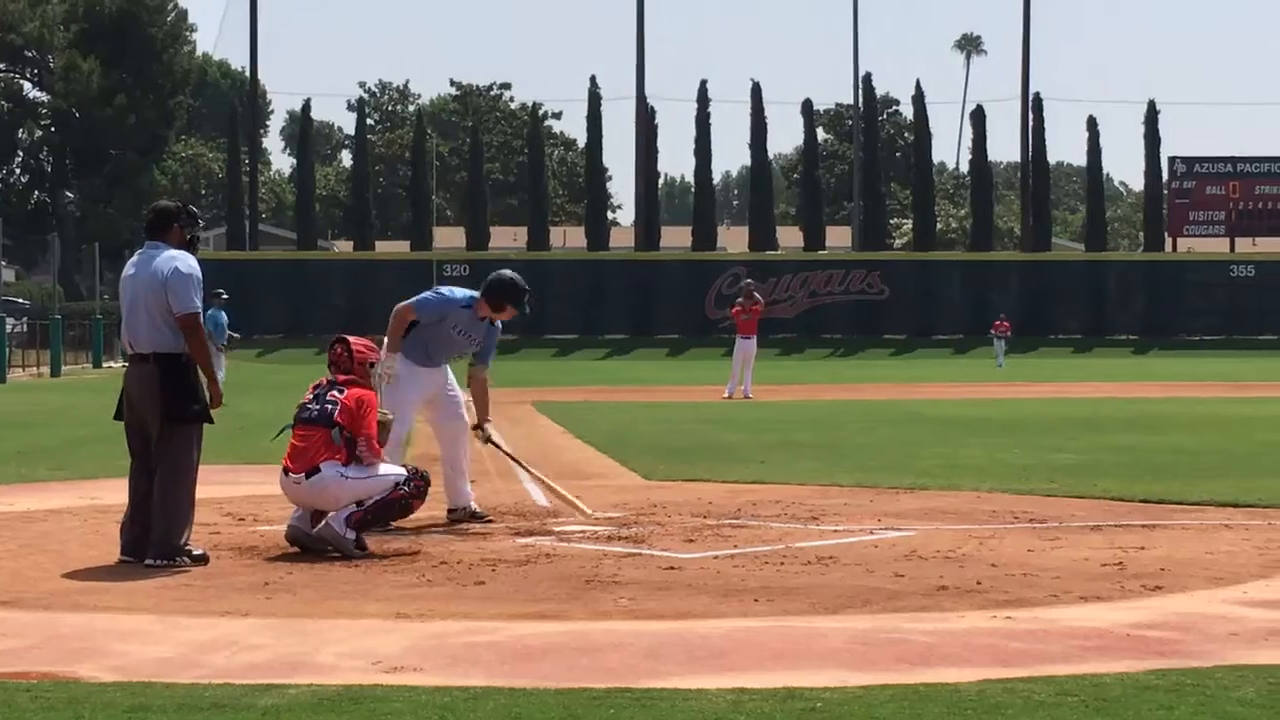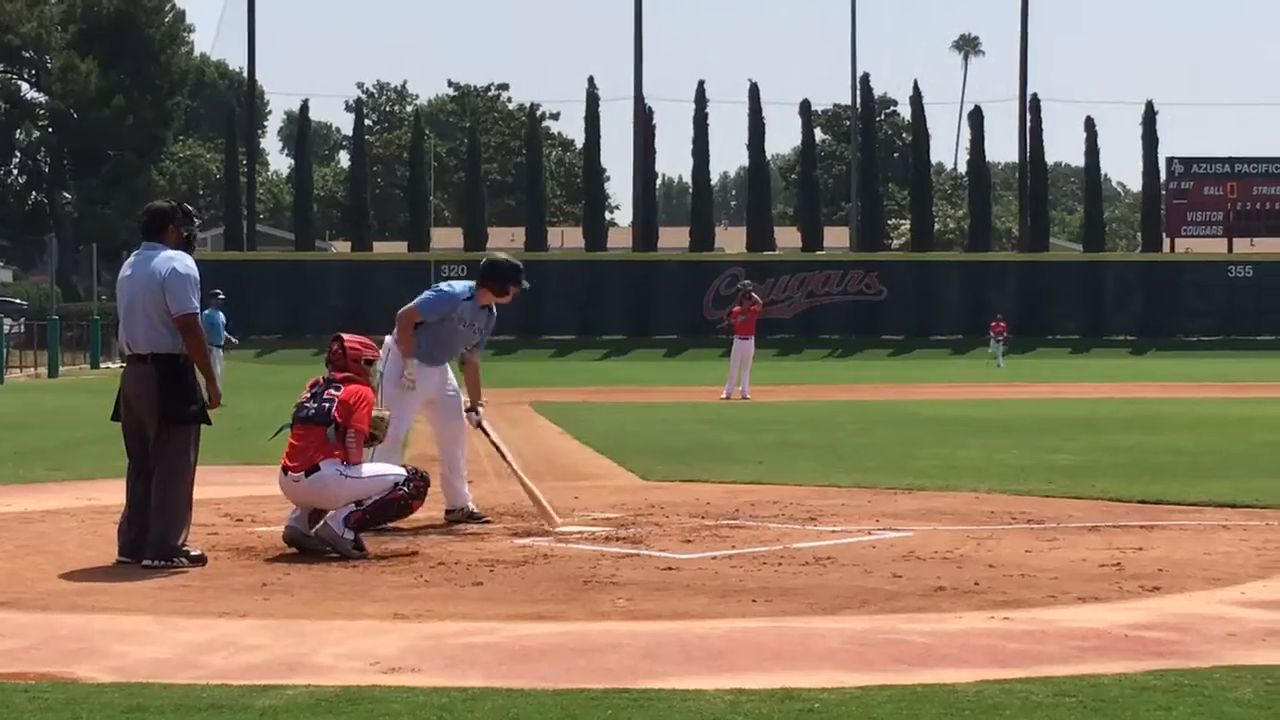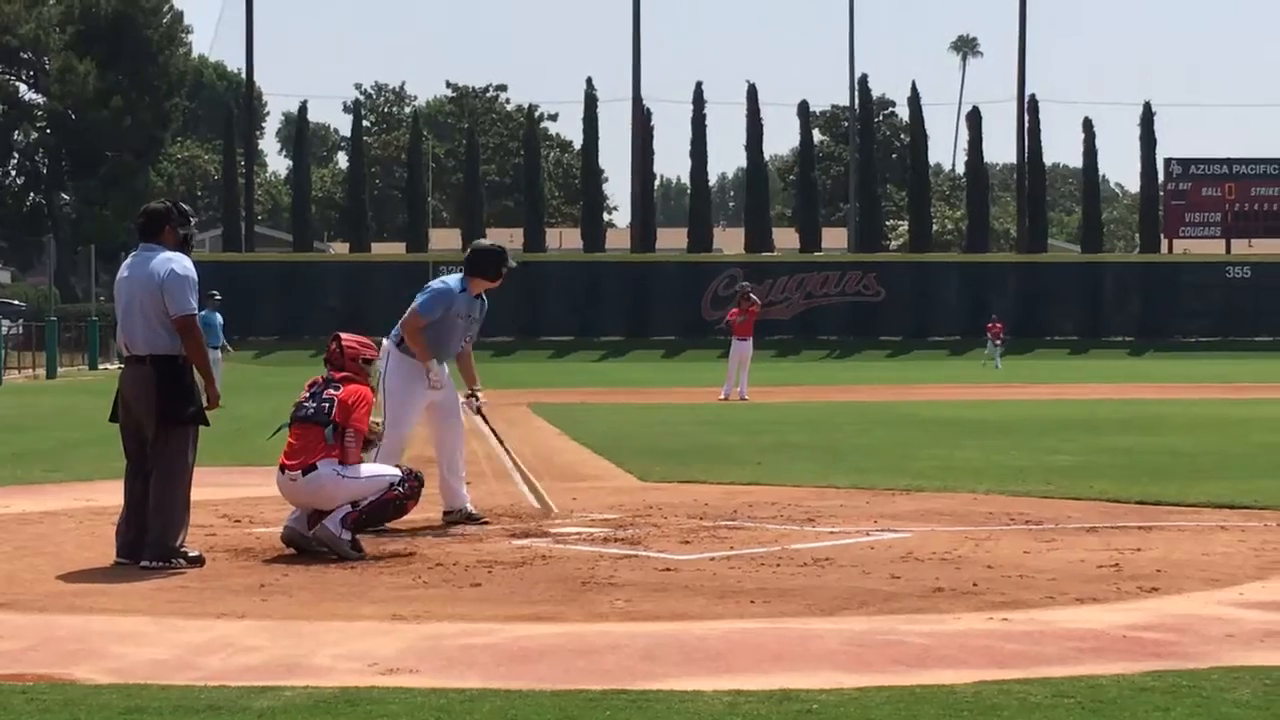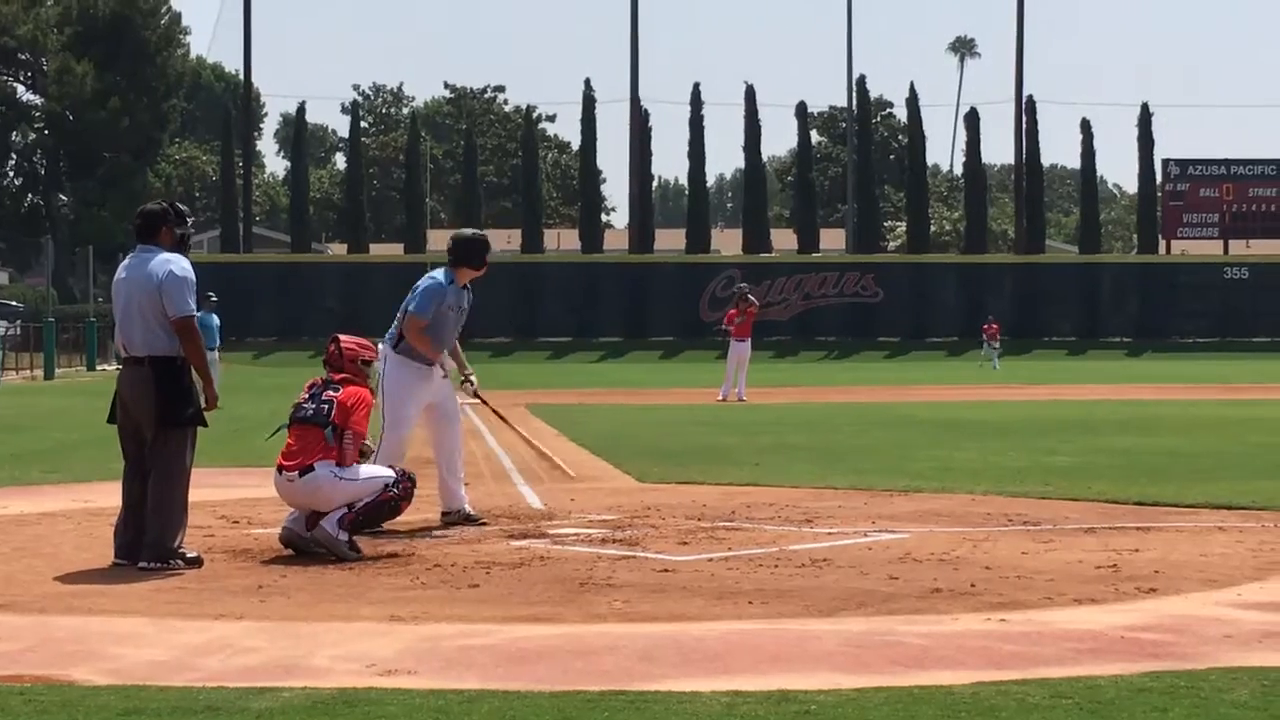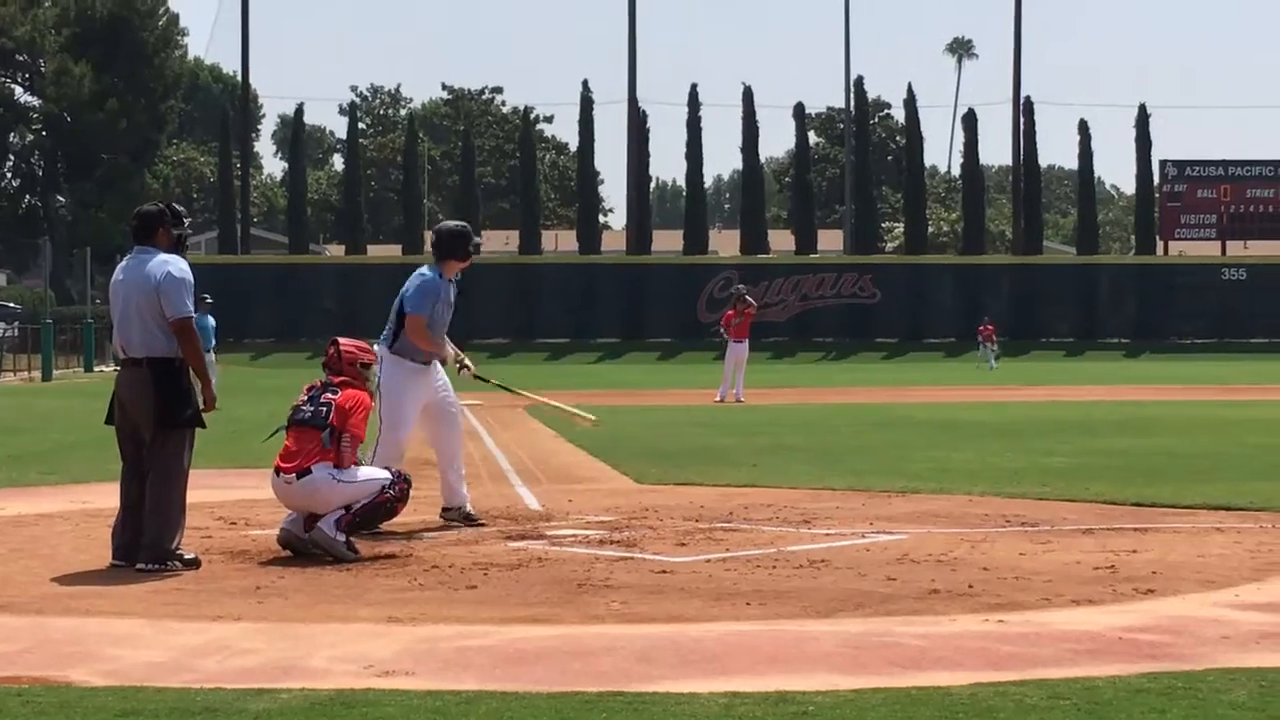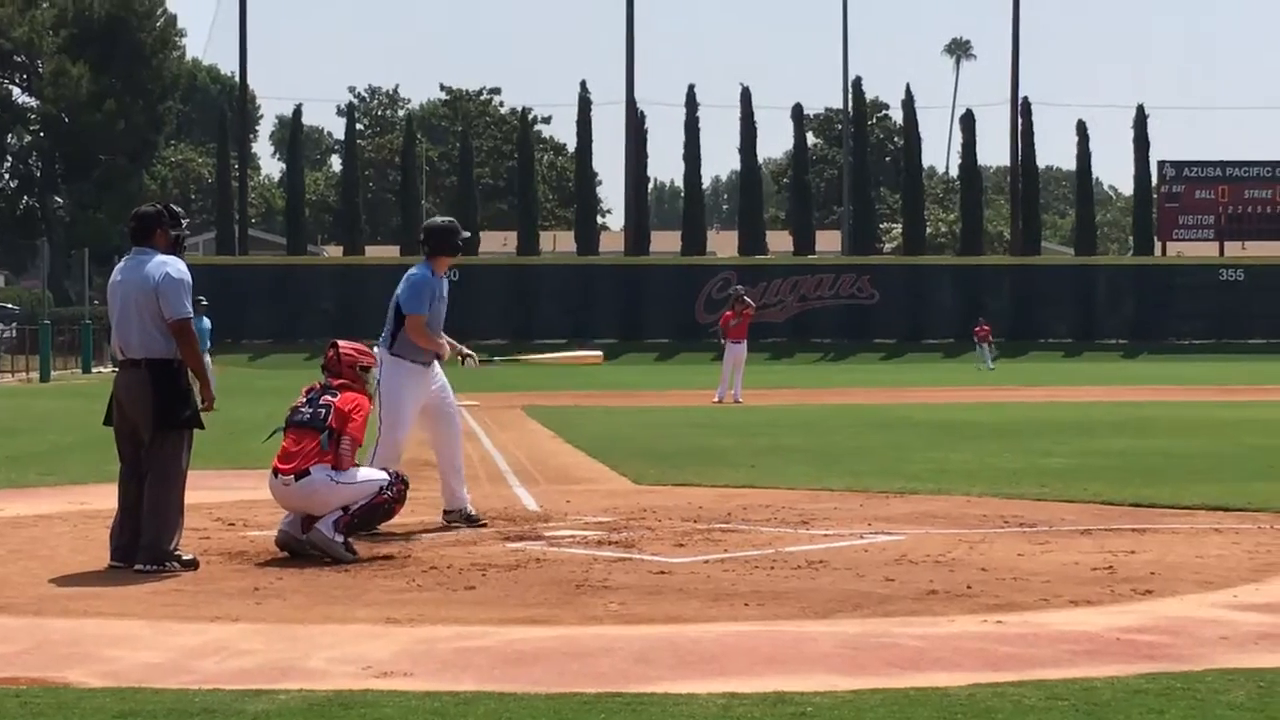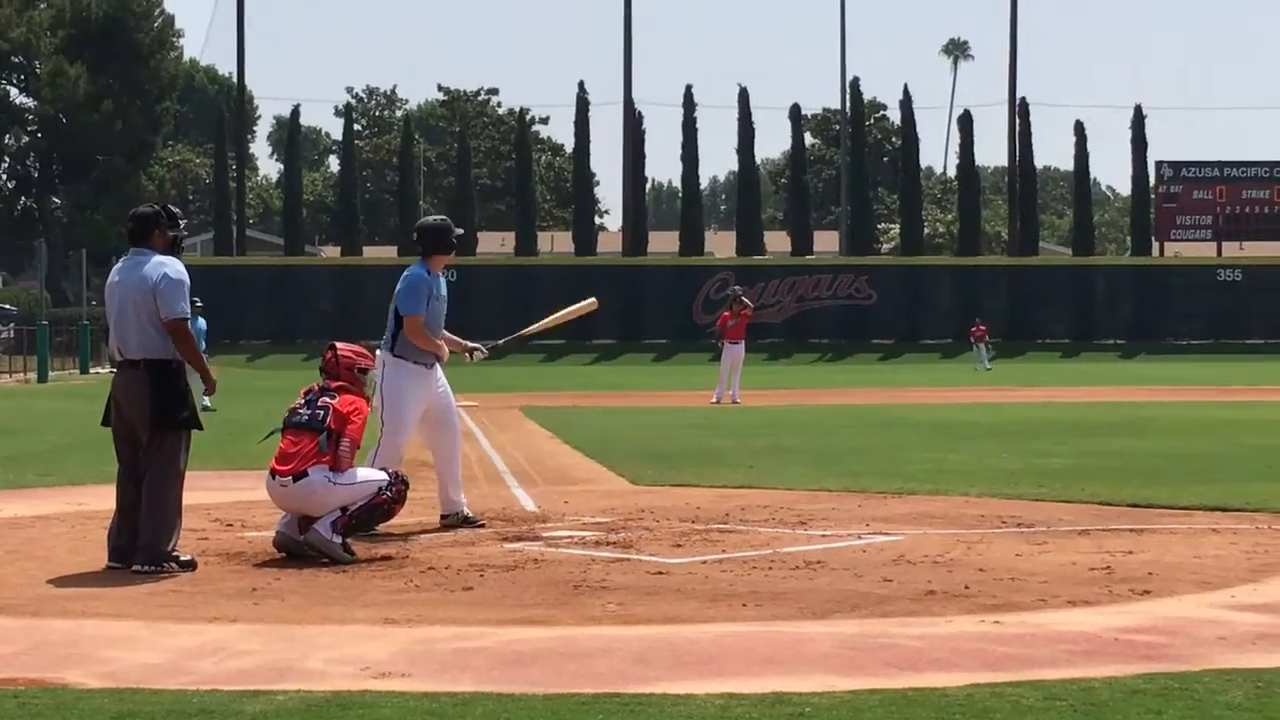
dt=0.1s
person 1, frame 1
left shoulder: (131, 266)
right shoulder: (180, 263)
left elbow: (137, 320)
right elbow: (191, 327)
right wrist: (212, 380)
left hip: (137, 371)
right hip: (171, 373)
left knee: (143, 462)
right knee: (176, 463)
left ankle: (135, 543)
right ankle: (168, 548)
person 1, frame 2
left shoulder: (128, 267)
right shoulder: (178, 263)
left elbow: (133, 321)
right elbow: (189, 327)
right wrist: (210, 380)
left hip: (134, 372)
right hip: (169, 374)
left knee: (141, 463)
right knee: (173, 464)
left ankle: (133, 543)
right ankle: (165, 548)
person 1, frame 3
left shoulder: (126, 268)
right shoulder: (176, 264)
left elbow: (132, 322)
right elbow: (187, 328)
right wrist: (209, 381)
left hip: (132, 373)
right hip: (167, 375)
left knee: (138, 464)
right knee: (171, 465)
left ankle: (131, 545)
right ankle: (163, 549)
person 1, frame 4
left shoulder: (123, 270)
right shoulder: (174, 266)
left elbow: (128, 324)
right elbow: (186, 330)
right wrist: (207, 382)
left hip: (130, 375)
right hip: (165, 376)
left knee: (137, 465)
right knee: (170, 466)
left ankle: (129, 546)
right ankle: (161, 551)
person 1, frame 5
left shoulder: (120, 271)
right shoulder: (172, 267)
left elbow: (127, 325)
right elbow: (184, 331)
right wrist: (206, 383)
left hip: (128, 376)
right hip: (163, 378)
left knee: (135, 466)
right knee: (168, 467)
left ankle: (127, 547)
right ankle: (158, 552)
person 1, frame 6
left shoulder: (119, 272)
right shoulder: (170, 268)
left elbow: (124, 326)
right elbow: (182, 331)
right wrist: (205, 383)
left hip: (126, 377)
right hip: (162, 379)
left knee: (133, 467)
right knee: (166, 469)
left ankle: (125, 548)
right ankle: (157, 553)
person 1, frame 7
left shoulder: (116, 273)
right shoulder: (167, 269)
left elbow: (123, 327)
right elbow: (178, 331)
right wrist: (206, 375)
left hip: (125, 378)
right hip: (160, 379)
left knee: (130, 468)
right knee: (164, 469)
left ankle: (123, 549)
right ankle: (155, 554)
person 2, frame 1
left shoulder: (491, 328)
right shoulder: (450, 300)
left elbow: (478, 376)
right elbow: (402, 312)
left wrist: (483, 420)
right wrist: (390, 356)
left hip: (437, 371)
right hip: (403, 366)
left knee: (457, 430)
right knee: (394, 434)
left ankle: (460, 504)
person 2, frame 2
left shoulder: (489, 314)
right shoulder: (450, 295)
left elbow: (470, 359)
right elbow: (404, 317)
left wrist: (475, 400)
right wrist: (408, 363)
left hip: (437, 368)
right hip: (406, 362)
left knee: (455, 430)
right knee: (394, 432)
left ankle: (458, 505)
person 2, frame 3
left shoulder: (480, 303)
right shoulder: (446, 290)
left elbow: (463, 349)
right elbow: (409, 325)
left wrist: (474, 388)
right wrist: (429, 365)
left hip: (436, 367)
right hip: (404, 362)
left knee: (453, 431)
right knee: (396, 434)
left ankle: (456, 505)
person 2, frame 4
left shoulder: (465, 292)
right shoulder: (435, 284)
right elbow: (411, 329)
left wrist: (464, 371)
right wrist: (440, 358)
left hip: (432, 368)
right hip: (401, 365)
left knee: (450, 431)
right knee: (397, 437)
left ankle: (454, 506)
person 2, frame 5
left shoulder: (449, 283)
right shoulder: (426, 280)
right elbow: (414, 330)
left wrist: (459, 356)
right wrist: (444, 351)
left hip: (429, 366)
right hip: (398, 366)
left knee: (451, 428)
right knee: (394, 439)
left ankle: (455, 504)
person 2, frame 6
left shoulder: (440, 279)
right shoulder: (419, 279)
right elbow: (415, 330)
left wrist: (458, 348)
right wrist: (442, 348)
left hip: (428, 368)
right hip: (398, 367)
left knee: (450, 431)
right knee: (392, 439)
left ankle: (457, 506)
person 2, frame 7
left shoulder: (438, 278)
right shoulder: (416, 278)
right elbow: (413, 331)
left wrist: (464, 345)
right wrist: (441, 349)
left hip: (429, 370)
right hip: (400, 369)
left knee: (449, 435)
right knee: (393, 441)
left ankle: (453, 510)
person 3, frame 1
left shoulder: (318, 388)
right shoulder: (363, 395)
right elbow: (369, 454)
left wrist: (371, 424)
right wrist: (381, 455)
left hip: (289, 482)
right hip: (321, 483)
left knee: (347, 465)
right knee: (415, 482)
left ankle: (302, 523)
right ankle: (344, 525)
person 3, frame 2
left shoulder: (315, 386)
right shoulder: (360, 391)
right elbow: (353, 452)
left wrist: (368, 425)
left hip: (289, 482)
right hip: (321, 481)
right knee: (415, 482)
left ankle: (299, 524)
right ankle: (343, 526)
person 3, frame 3
left shoulder: (315, 386)
right shoulder: (359, 391)
right elbow: (351, 451)
left wrist: (364, 430)
left hip: (286, 482)
right hip: (318, 480)
right knee: (409, 482)
left ankle: (298, 525)
right ankle: (340, 526)
person 3, frame 4
left shoulder: (313, 388)
right shoulder: (359, 393)
right elbow: (348, 452)
left wrist: (359, 450)
left hip: (283, 482)
right hip: (316, 481)
left knee: (332, 478)
right knee: (402, 483)
left ankle: (297, 525)
right ankle: (336, 527)
person 3, frame 5
left shoulder: (312, 391)
right shoulder: (357, 396)
right elbow: (346, 455)
left hip: (281, 484)
right hip: (313, 484)
right knee: (398, 484)
left ankle: (295, 527)
right ankle: (334, 529)
person 3, frame 6
left shoulder: (310, 393)
right shoulder: (356, 400)
right elbow: (345, 458)
left hip: (278, 485)
right hip: (311, 485)
right knee: (395, 485)
left ankle: (293, 529)
right ankle: (332, 529)
person 3, frame 7
left shoulder: (309, 395)
right shoulder: (355, 402)
right elbow: (344, 460)
left hip: (276, 487)
right hip: (309, 486)
right knee: (395, 485)
left ankle: (290, 529)
right ankle: (330, 530)
